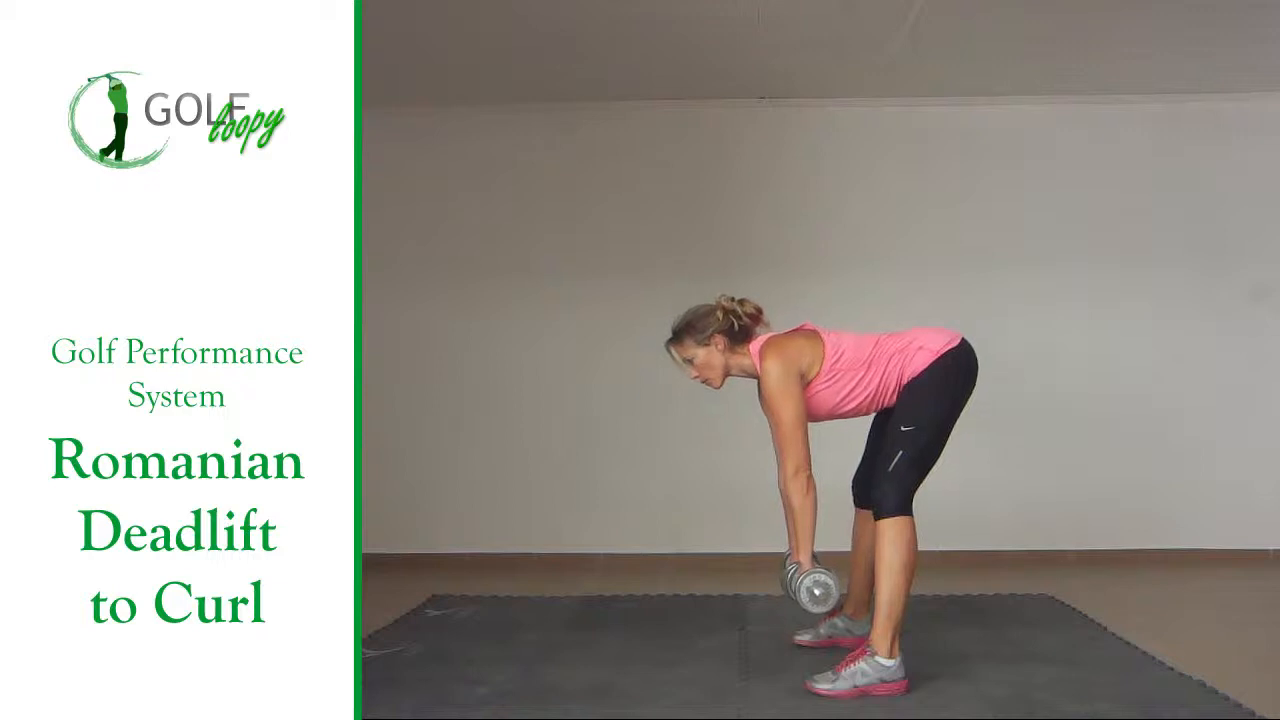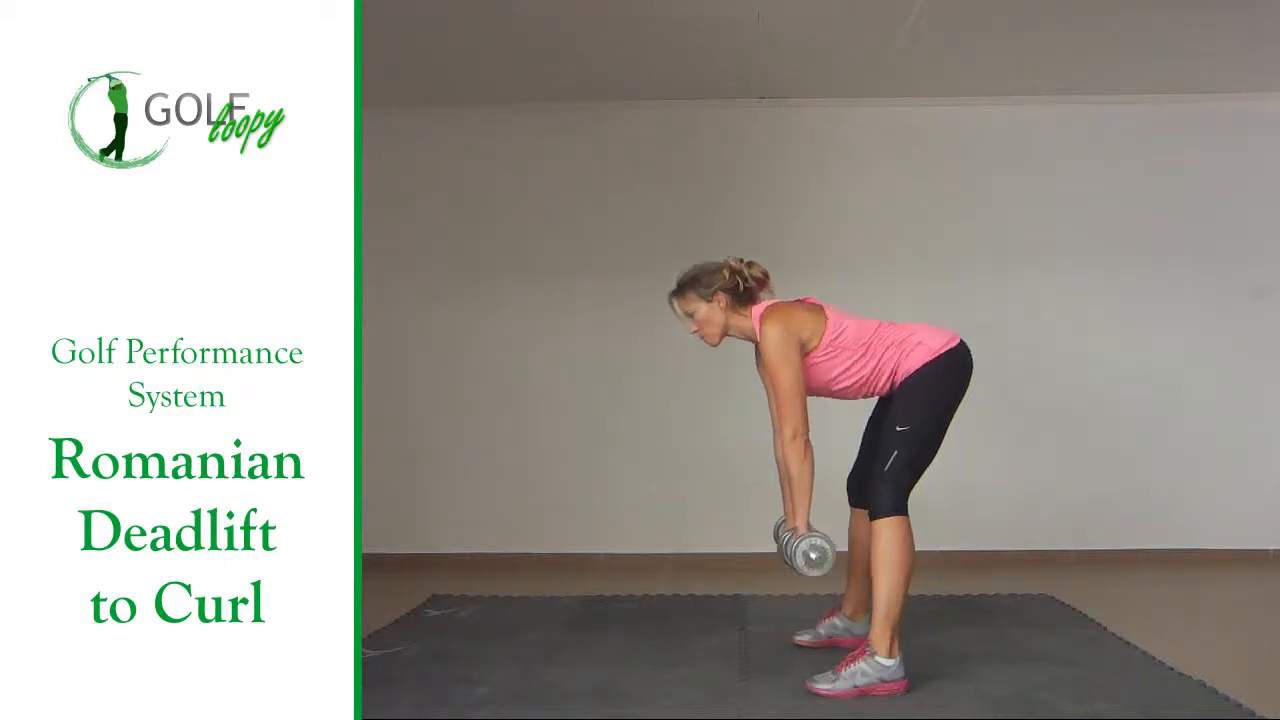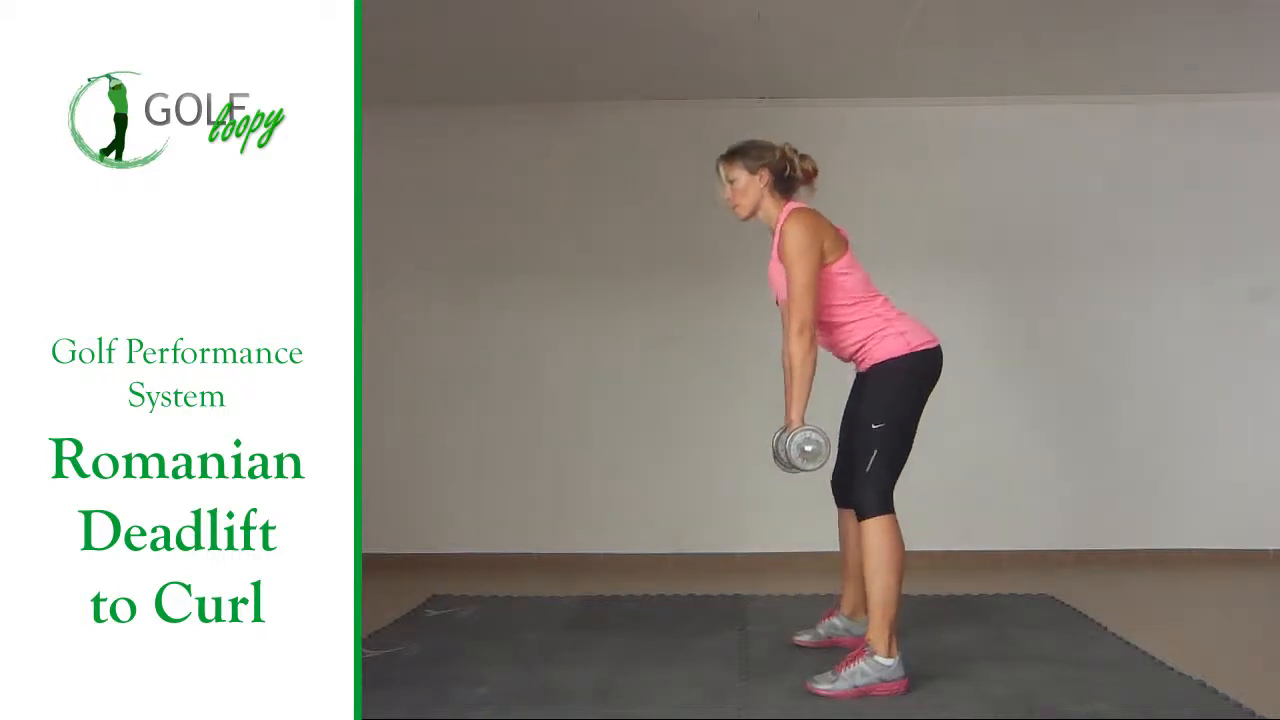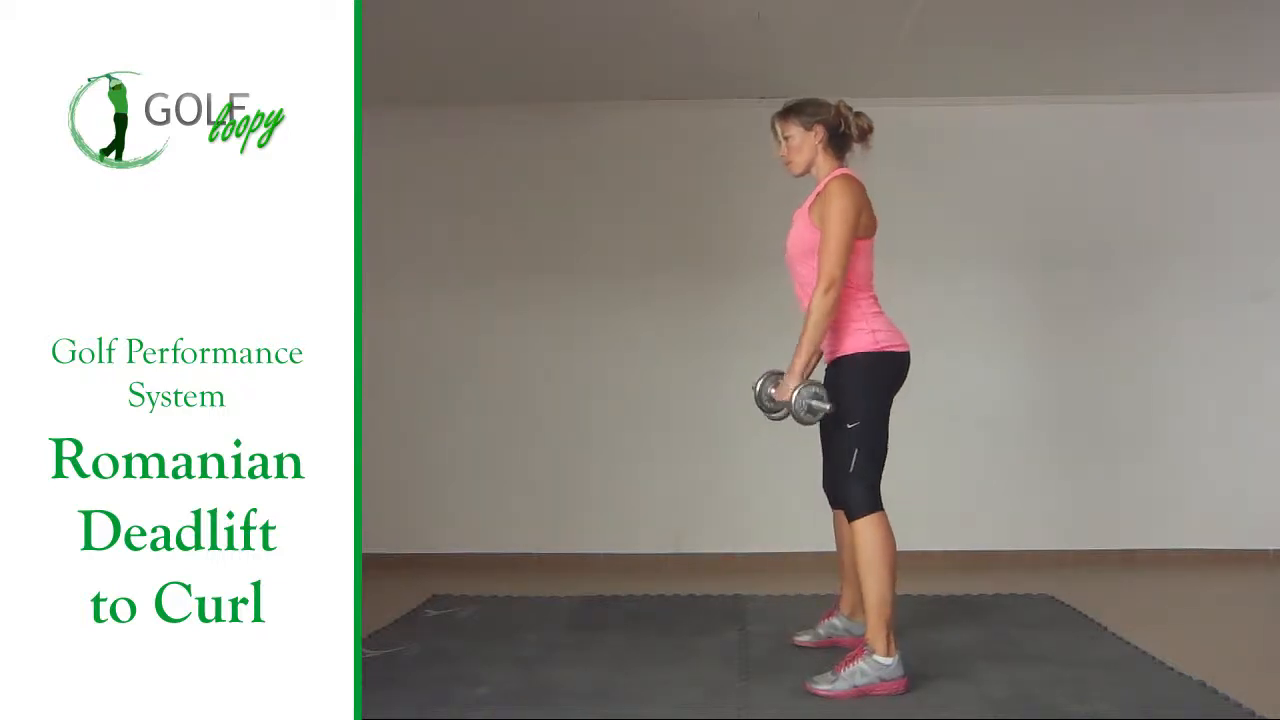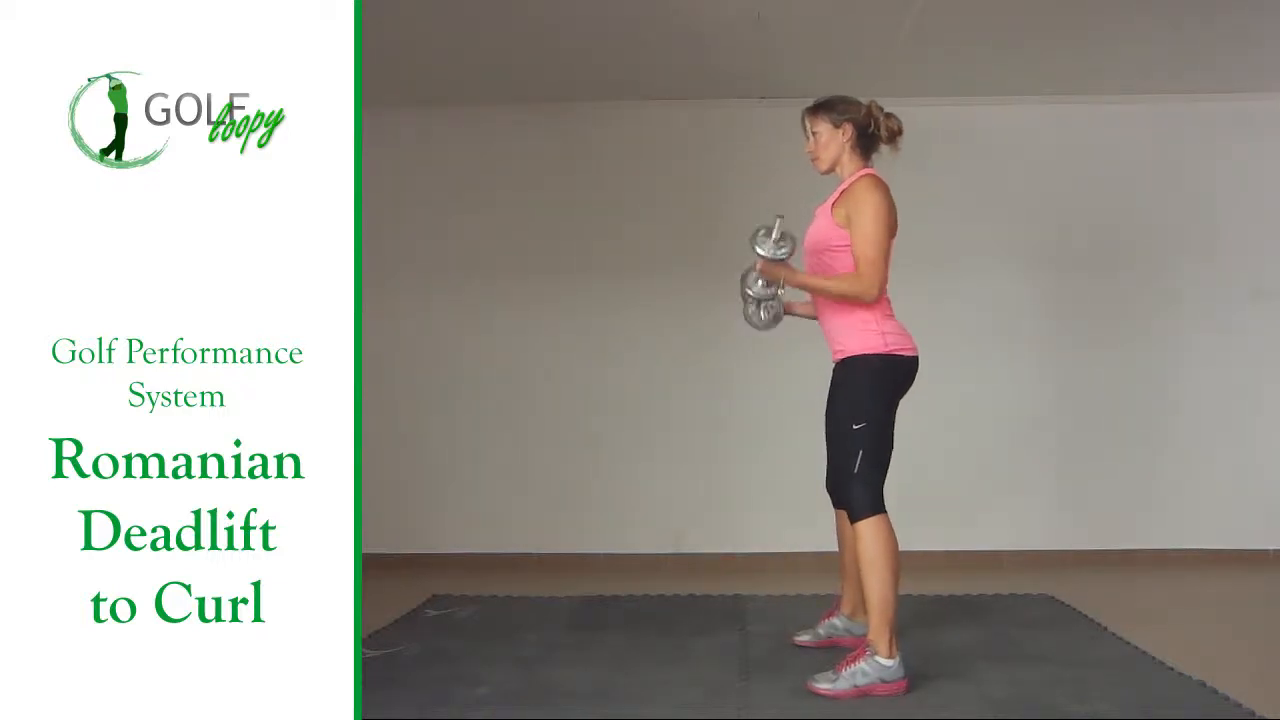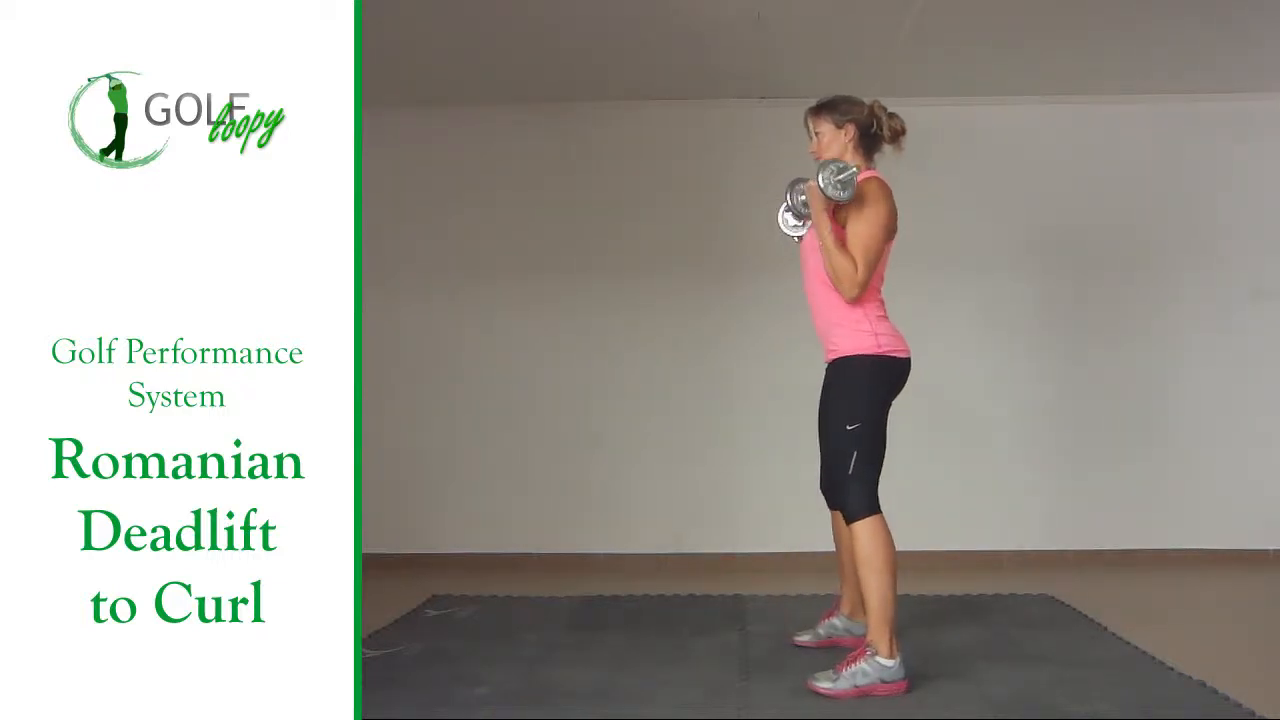
dt=0.5s
person 1, frame 1
left shoulder: (775, 360)
right shoulder: (768, 372)
left elbow: (799, 474)
right elbow: (788, 472)
left wrist: (804, 558)
right wrist: (796, 550)
left hip: (940, 364)
right hip: (919, 373)
left knee: (889, 494)
right knee: (867, 490)
left ankle: (883, 660)
right ankle: (854, 618)
person 1, frame 2
left shoulder: (775, 325)
right shoulder: (764, 344)
left elbow: (798, 438)
right elbow: (783, 439)
left wrist: (801, 522)
right wrist: (791, 516)
left hip: (936, 364)
right hip: (912, 373)
left knee: (885, 495)
right knee: (861, 489)
left ankle: (884, 660)
right ankle: (854, 618)
person 1, frame 3
left shoulder: (798, 226)
right shoulder: (783, 239)
left elbow: (803, 332)
right elbow: (793, 338)
left wrist: (798, 421)
right wrist: (790, 420)
left hip: (902, 358)
right hip: (884, 363)
left knee: (869, 496)
right knee: (847, 487)
left ankle: (883, 659)
right ankle: (853, 617)
person 1, frame 4
left shoulder: (841, 189)
right shoulder: (822, 197)
left elbow: (830, 288)
left wrist: (795, 371)
right wrist: (805, 370)
left hip: (866, 357)
right hip: (848, 359)
left knee: (859, 496)
right knee: (840, 490)
left ankle: (882, 658)
right ankle: (851, 616)
person 1, frame 5
left shoulder: (867, 189)
right shoulder: (845, 197)
left elbow: (869, 287)
left wrist: (795, 278)
right wrist: (792, 304)
left hip: (875, 359)
right hip: (856, 360)
left knee: (862, 496)
right knee: (844, 490)
left ankle: (882, 658)
right ankle: (852, 616)
person 1, frame 6
left shoulder: (870, 191)
right shoulder: (845, 196)
left elbow: (852, 285)
left wrist: (823, 221)
right wrist: (806, 230)
left hip: (867, 360)
right hip: (847, 361)
left knee: (858, 497)
right knee: (838, 490)
left ankle: (884, 658)
right ankle: (851, 617)
